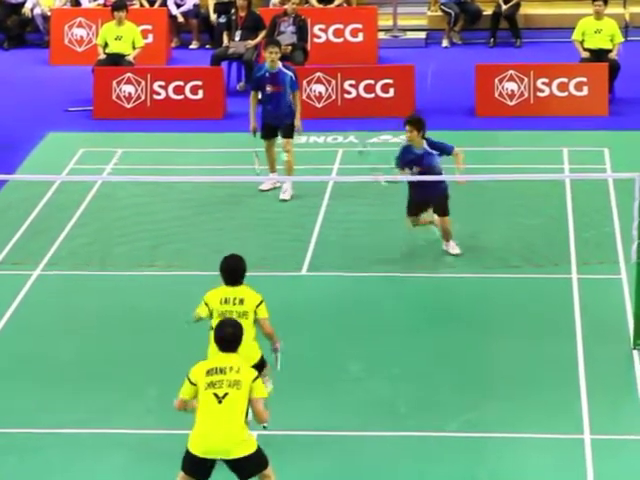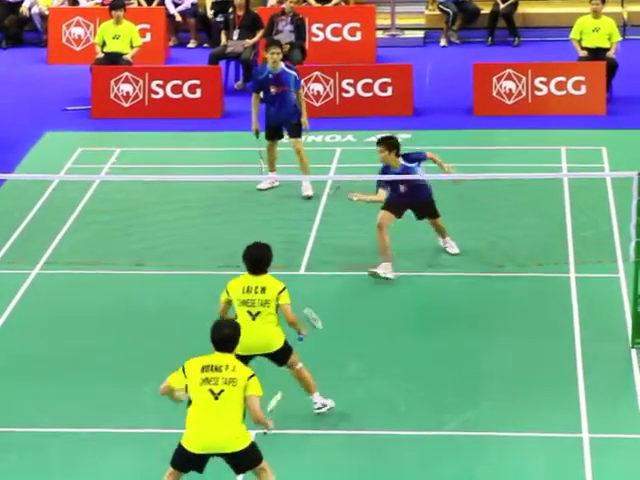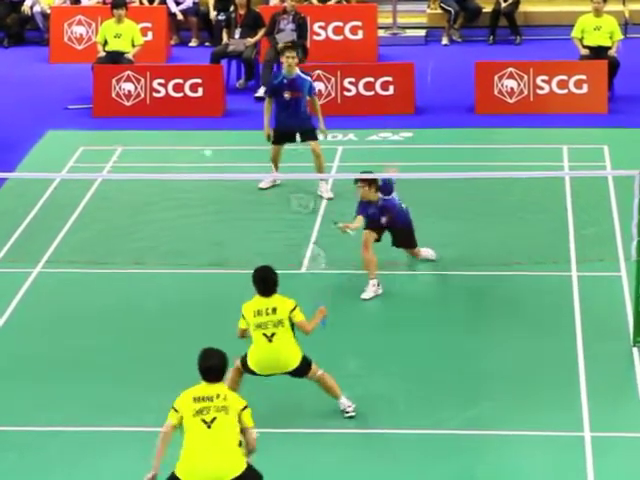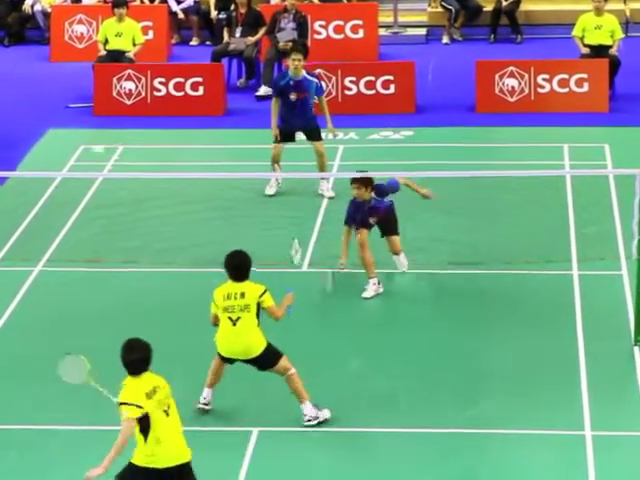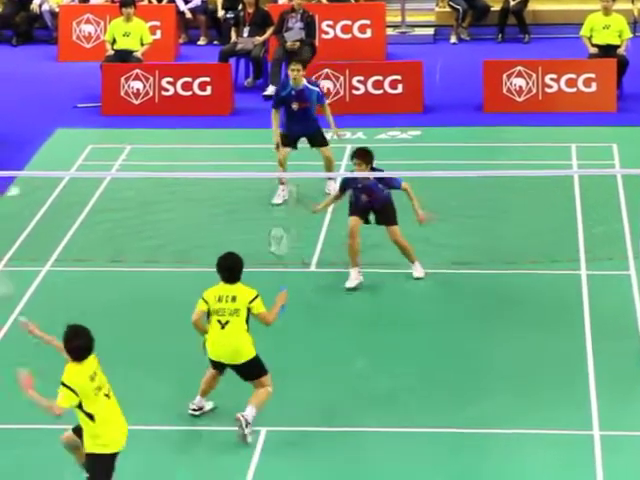
dt=0.2s
person 1, frame 1
left shoulder: (212, 296)
right shoulder: (254, 298)
left elbow: (197, 317)
right elbow: (267, 329)
right wrist: (275, 343)
right hip: (247, 356)
right knee: (262, 377)
person 1, frame 2
left shoulder: (233, 285)
right shoulder: (278, 286)
left elbow: (222, 311)
right elbow: (290, 318)
right wrist: (300, 330)
left hip: (242, 342)
right hip: (273, 341)
right knee: (296, 365)
right ankle: (318, 401)
person 1, frame 3
left shoulder: (247, 308)
right shoulder: (288, 304)
left elbow: (241, 334)
right elbow: (307, 329)
right wrist: (319, 316)
left hip: (258, 361)
right hip: (288, 359)
left knee: (237, 367)
right knee: (316, 374)
right ankle: (345, 404)
person 1, frame 4
left shoulder: (218, 292)
right shoulder: (258, 290)
left elbow: (214, 321)
right elbow: (277, 315)
right wrist: (287, 302)
left hip: (226, 345)
right hip: (253, 347)
left knee: (218, 360)
right knee: (288, 370)
left ankle: (205, 399)
right ankle: (309, 412)
person 1, frame 5
left shoulder: (209, 294)
right shoulder: (249, 294)
left elbow: (195, 320)
right elbow: (268, 320)
left wrist: (209, 332)
right wrist: (279, 302)
left hip: (216, 349)
right hip: (241, 351)
left knee: (215, 371)
right knee: (265, 386)
left ankle: (197, 404)
right ankle: (247, 415)
person 2, frame 1
left shoulder: (288, 72)
right shoulder: (259, 72)
left elbow: (296, 94)
right elbow: (254, 95)
left wrist: (297, 117)
right wrist: (252, 119)
left hip: (286, 116)
right hip: (268, 117)
left knee: (287, 148)
right knee: (269, 146)
left ankle: (288, 184)
right ankle: (273, 178)
person 2, frame 2
left shoulder: (291, 72)
right shoulder: (260, 74)
left elbow: (299, 93)
right elbow: (256, 97)
left wrist: (304, 115)
right wrist: (255, 121)
left hip: (292, 115)
right hip: (272, 117)
left knee: (298, 147)
right knee: (270, 146)
left ankle: (306, 182)
right ankle: (272, 177)
person 2, frame 3
left shoulder: (306, 78)
right shoulder: (276, 79)
left elbow: (313, 99)
right elbow: (269, 101)
left wrist: (320, 121)
right wrist: (267, 125)
left hip: (304, 120)
right hip: (282, 122)
left knee: (316, 150)
right knee: (275, 151)
left ankle: (323, 184)
right ankle: (274, 176)
person 2, frame 4
left shoulder: (313, 79)
right shoulder: (281, 80)
left elbow: (321, 99)
right elbow: (276, 102)
left wrist: (329, 121)
right wrist: (274, 125)
left hip: (308, 120)
right hip: (286, 121)
left knee: (320, 150)
right knee: (275, 152)
left ankle: (324, 183)
right ankle: (276, 178)
person 2, frame 5
left shoulder: (314, 88)
right shoulder: (282, 90)
left elbow: (324, 105)
right elbow: (275, 111)
left wrist: (332, 125)
right wrist: (276, 133)
left hip: (312, 126)
right hip: (290, 128)
left knee: (328, 155)
right knee: (281, 158)
left ankle: (331, 183)
right ankle: (283, 189)
person 3, frame 1
left shoulder: (198, 369)
right shoulder: (250, 374)
left elbow: (179, 405)
right elbow: (261, 417)
right wrist: (266, 416)
left hip: (202, 442)
right hip: (237, 443)
person 3, frame 2
left shoulder: (192, 365)
right shoulder: (246, 373)
left elbow: (164, 389)
right elbow: (257, 416)
left wrist: (178, 396)
right wrist: (267, 424)
left hip: (196, 439)
right hip: (233, 440)
person 3, frame 3
left shoulder: (184, 398)
right shoulder: (238, 402)
left elbow: (166, 432)
right elbow: (252, 443)
left wrist: (155, 469)
right wrist: (245, 455)
left hip: (190, 469)
right hip: (230, 468)
person 3, frame 4
left shoulder: (129, 395)
right shoulder: (160, 382)
left elbow: (127, 431)
left wrist: (104, 466)
left hip: (153, 460)
right hip: (179, 454)
person 3, frame 5
left shoulder: (72, 379)
right shoulder: (90, 360)
left elbow: (57, 410)
right elbow: (66, 351)
left wrist: (30, 392)
right wrist: (38, 334)
left hip: (103, 442)
right hip: (116, 428)
right knee: (67, 440)
person 4, frame 1
left shoulder: (435, 146)
right shoulder: (405, 152)
left elbow: (458, 153)
left wrist: (459, 171)
left hip: (437, 188)
right hip: (417, 189)
left knee: (445, 227)
right knee: (414, 222)
left ankle: (448, 242)
right ankle: (434, 221)
person 4, frame 2
left shoulder: (410, 159)
right shoulder: (385, 172)
left elbow: (430, 155)
right elbow: (381, 197)
left wrist: (444, 167)
right wrist: (361, 197)
left hip: (422, 196)
right hip: (398, 198)
left knee: (436, 223)
right knee: (380, 223)
left ankle: (445, 239)
right ankle: (385, 266)
person 4, frame 3
left shoulder: (386, 188)
right shoulder: (363, 206)
right elbow: (358, 222)
right wrist: (348, 226)
left hip: (400, 221)
right hip: (377, 222)
left knee: (414, 254)
right knee: (366, 239)
left ankle: (422, 252)
right ankle: (373, 284)
person 4, frame 4
left shoulder: (381, 189)
right shoulder: (354, 205)
left elbow: (401, 181)
right elbow: (347, 230)
left wrist: (420, 190)
right wrist: (344, 257)
left hip: (385, 213)
right hip: (363, 219)
left knee: (396, 248)
right knee: (362, 242)
left ankle: (398, 255)
right ankle: (374, 282)
person 4, frame 5
left shoulder: (380, 176)
right shoulder: (350, 179)
left elbow: (406, 188)
right elbow: (339, 194)
left wrist: (418, 210)
right wrist: (321, 206)
left hip: (383, 204)
right hip: (359, 204)
left knee: (397, 239)
right knee: (352, 230)
left ankle: (415, 264)
right ankle: (355, 272)
